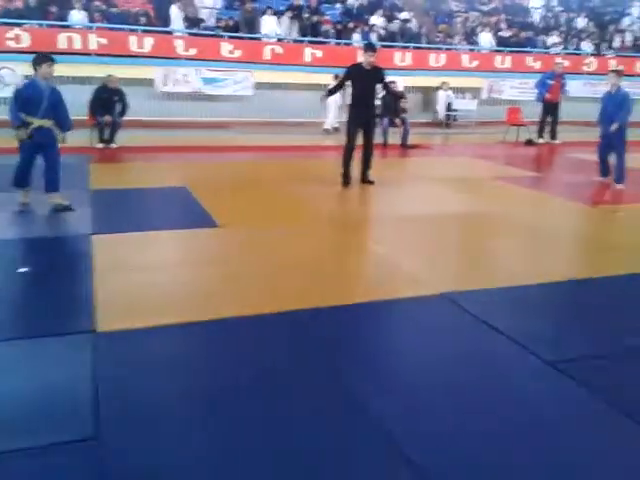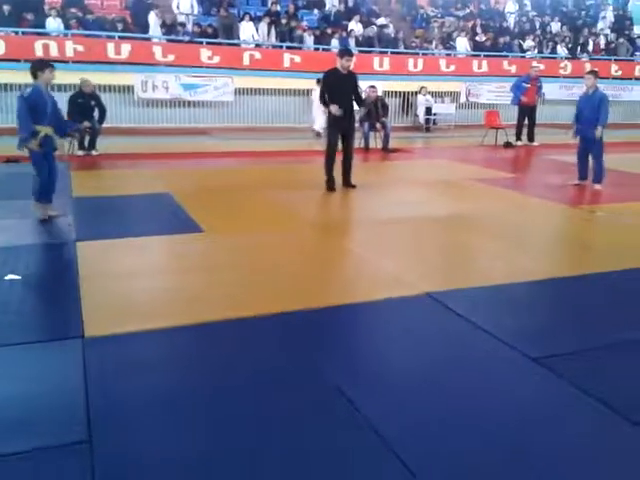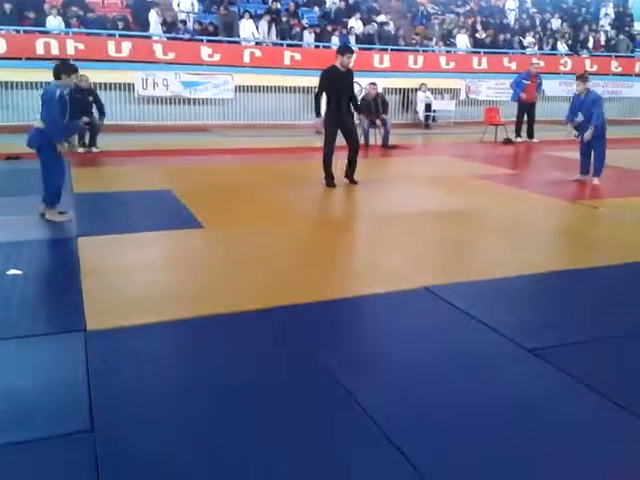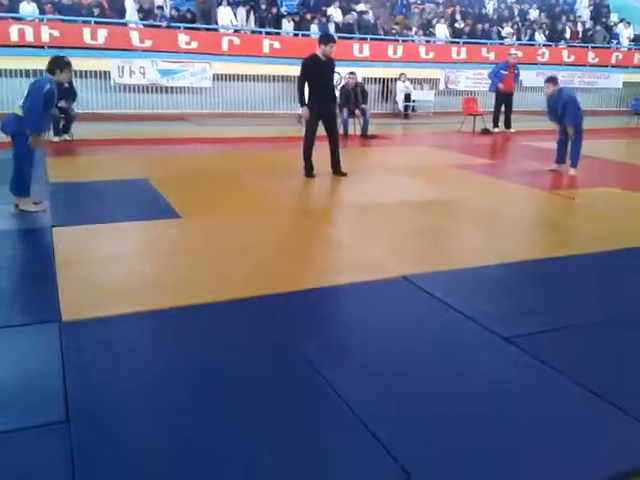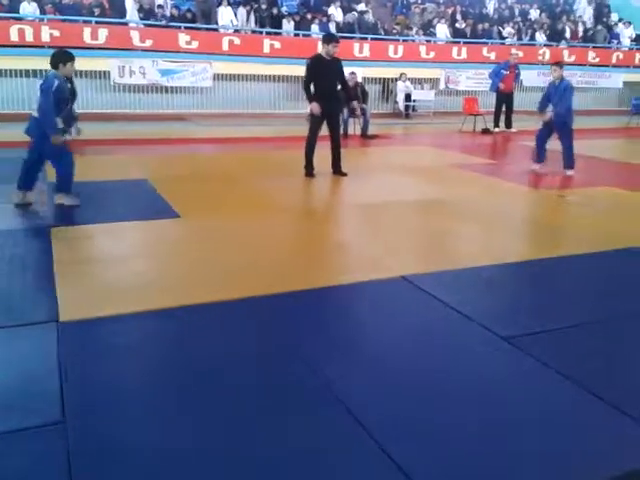
dt=0.3s
person 1, frame 1
left shoulder: (53, 91)
right shoulder: (26, 87)
left elbow: (61, 111)
right elbow: (15, 108)
left wrist: (64, 129)
right wrist: (19, 126)
left hip: (48, 132)
right hip: (29, 132)
left knee: (53, 164)
right knee: (26, 164)
left ankle: (55, 197)
right ankle: (24, 194)
person 1, frame 2
left shoulder: (48, 96)
right shoulder: (29, 93)
left elbow: (57, 118)
right elbow: (23, 117)
left wrist: (69, 131)
right wrist: (30, 137)
left hip: (47, 139)
right hip: (36, 141)
left knee: (50, 174)
right knee: (44, 174)
left ankle: (44, 207)
right ankle: (40, 206)
person 1, frame 3
left shoulder: (60, 93)
right shoulder: (55, 93)
left elbow: (63, 119)
right elbow: (52, 119)
left wrist: (67, 137)
right wrist: (59, 141)
left hip: (49, 138)
right hip: (45, 138)
left knee: (55, 172)
right knee: (54, 173)
left ankle: (48, 207)
right ankle: (50, 211)
person 1, frame 4
left shoulder: (50, 86)
right shoulder: (43, 85)
left elbow: (43, 112)
right elbow: (32, 110)
left wrist: (38, 132)
right wrist: (34, 133)
left hip: (23, 126)
right hip: (20, 126)
left knee: (24, 162)
right knee: (24, 163)
left ankle: (21, 198)
right ankle: (23, 201)
person 1, frame 5
left shoulder: (61, 83)
right shoulder: (53, 83)
left elbow: (65, 107)
right elbow: (46, 110)
left wrist: (71, 123)
right wrist: (54, 132)
left hip: (42, 128)
right hip: (46, 128)
left knee: (34, 160)
right knee: (65, 160)
left ankle: (22, 195)
right ankle: (62, 194)
person 2, frame 1
left shoulder: (378, 71)
right shoulder: (353, 69)
left elbow: (386, 88)
right elbow: (340, 84)
right wrist: (328, 94)
left hip: (370, 113)
right hip: (355, 112)
left knee: (368, 145)
right knee: (350, 144)
left ankle: (364, 175)
right ankle: (346, 175)
person 2, frame 2
left shoulder: (352, 76)
right shoulder: (329, 75)
left elbow: (356, 94)
right elbow: (322, 95)
left wrist: (362, 106)
right wrist: (329, 106)
left hip: (349, 118)
right hip: (334, 118)
left knee: (348, 150)
right knee: (331, 149)
left ankle: (346, 179)
right ankle: (330, 181)
person 2, frame 3
left shoulder: (350, 73)
right shoulder: (328, 73)
right elbow: (319, 95)
left wrist: (358, 111)
right wrist: (318, 116)
left hip: (347, 116)
right hip: (332, 116)
left knee: (355, 146)
right knee: (329, 148)
left ankle: (350, 174)
right ankle: (329, 178)
person 2, frame 4
left shoulder: (331, 62)
right shoulder: (309, 62)
right elbow: (301, 84)
left wrist: (334, 102)
right wrist: (303, 106)
left hip: (329, 106)
right hip: (314, 106)
left knee: (334, 137)
right knee: (310, 138)
left ankle: (336, 167)
right ankle: (308, 168)
person 2, frame 5
left shoulder: (337, 62)
right shoulder: (313, 61)
left elbow: (343, 83)
right elbow: (307, 84)
left wrist: (352, 100)
right wrist: (312, 101)
left hip: (334, 105)
right hip: (318, 105)
left knee: (336, 138)
right knee: (312, 137)
left ankle: (336, 167)
right ankle: (309, 168)
person 3, frame 1
left shoulder: (624, 95)
right shoulder: (606, 95)
left elbow: (625, 112)
left wrist: (616, 124)
right wrist: (601, 125)
left hip: (618, 130)
right hip: (606, 130)
left knee: (619, 155)
right knee: (602, 152)
left ankle: (619, 181)
right ankle: (605, 174)
person 3, frame 2
left shoulder: (601, 96)
right shoulder: (583, 96)
left elbow: (604, 114)
left wrist: (600, 127)
right wrist: (575, 126)
left hip: (595, 132)
right hip: (583, 131)
left knee: (597, 157)
right knee: (581, 156)
left ankle: (597, 182)
right ankle: (582, 179)
person 3, frame 3
left shoulder: (595, 98)
right shoulder: (576, 97)
left elbow: (597, 115)
right elbow: (572, 112)
left wrist: (590, 130)
right wrist: (570, 126)
left hip: (598, 129)
right hip: (585, 127)
left knee: (599, 152)
right knee: (584, 151)
left ankle: (596, 176)
right ankle: (584, 174)
person 3, frame 4
left shoulder: (567, 96)
right shoulder: (550, 97)
left elbow: (571, 114)
right elbow: (551, 113)
left wrist: (570, 128)
right wrist: (558, 124)
left hip: (575, 121)
right hip: (563, 120)
left knee: (575, 142)
right knee: (561, 141)
left ankle: (573, 167)
right ankle: (559, 164)
person 3, frame 5
left shoulder: (567, 85)
right shoulder: (551, 85)
left elbow: (565, 103)
right elbow: (545, 99)
left wrist: (552, 113)
right wrist: (541, 111)
left hip: (563, 118)
right hip: (551, 117)
left knee: (567, 143)
right knee: (540, 137)
left ankle: (569, 167)
right ankle: (539, 162)
